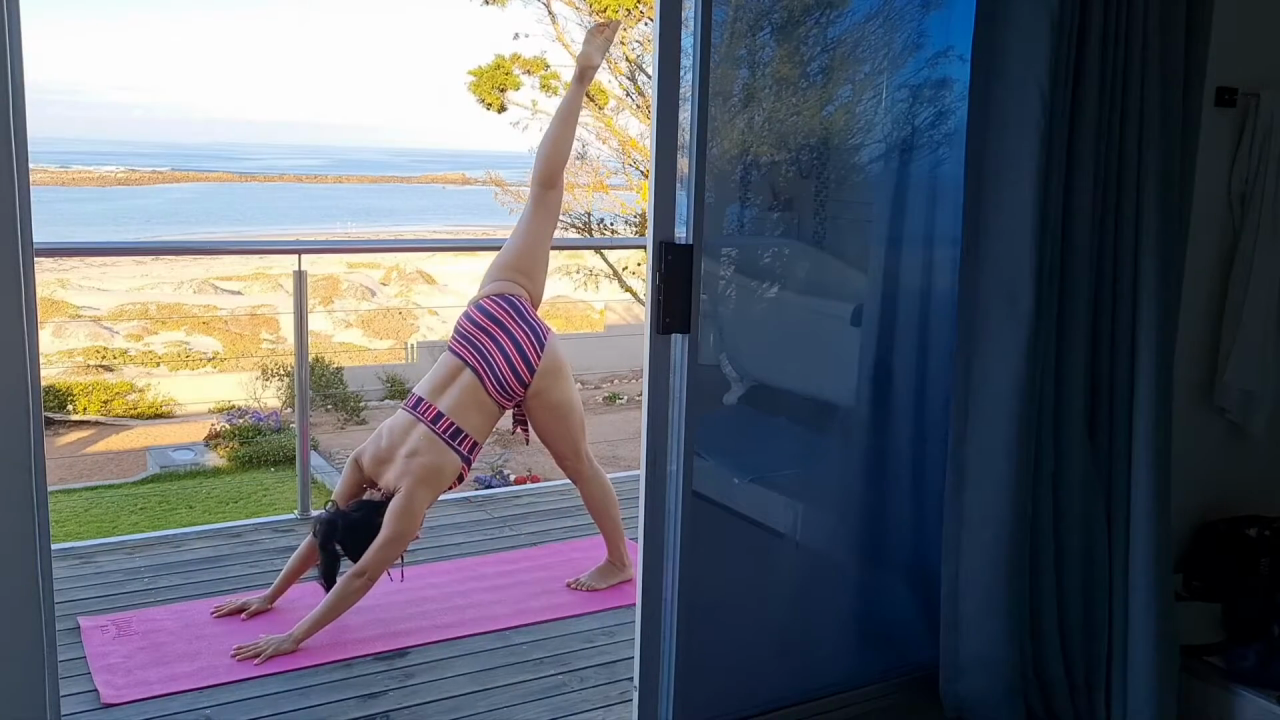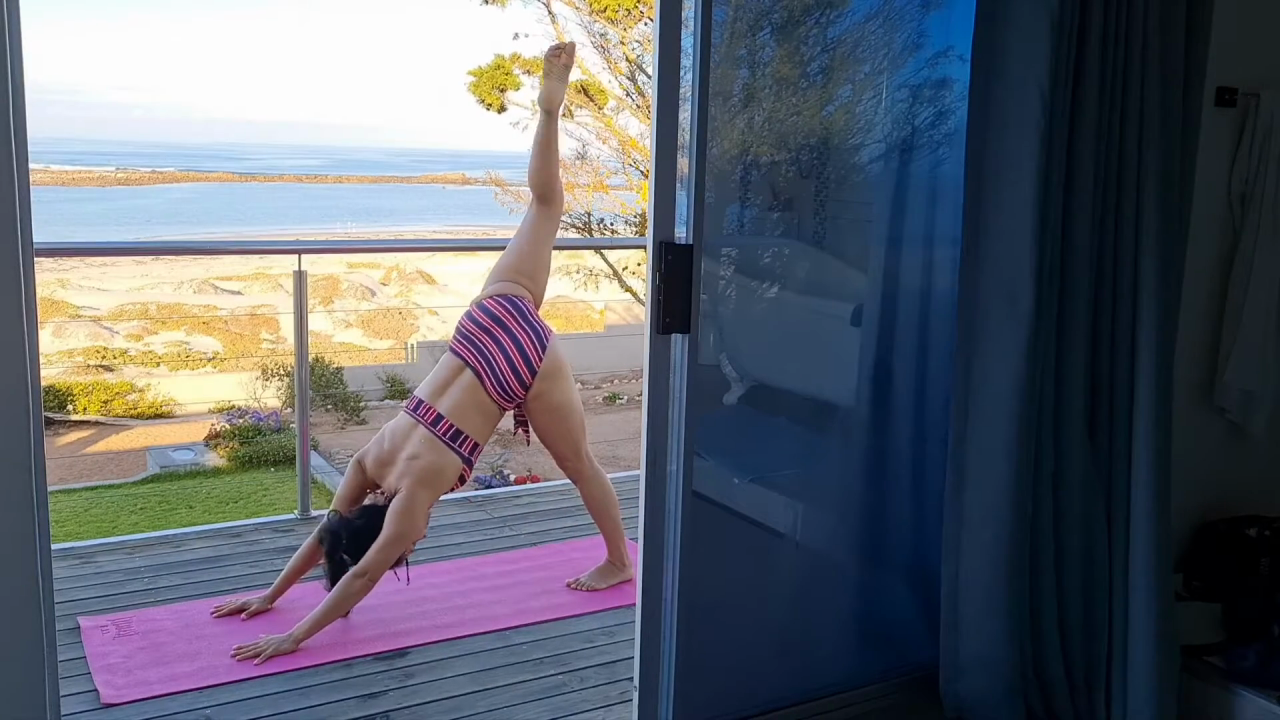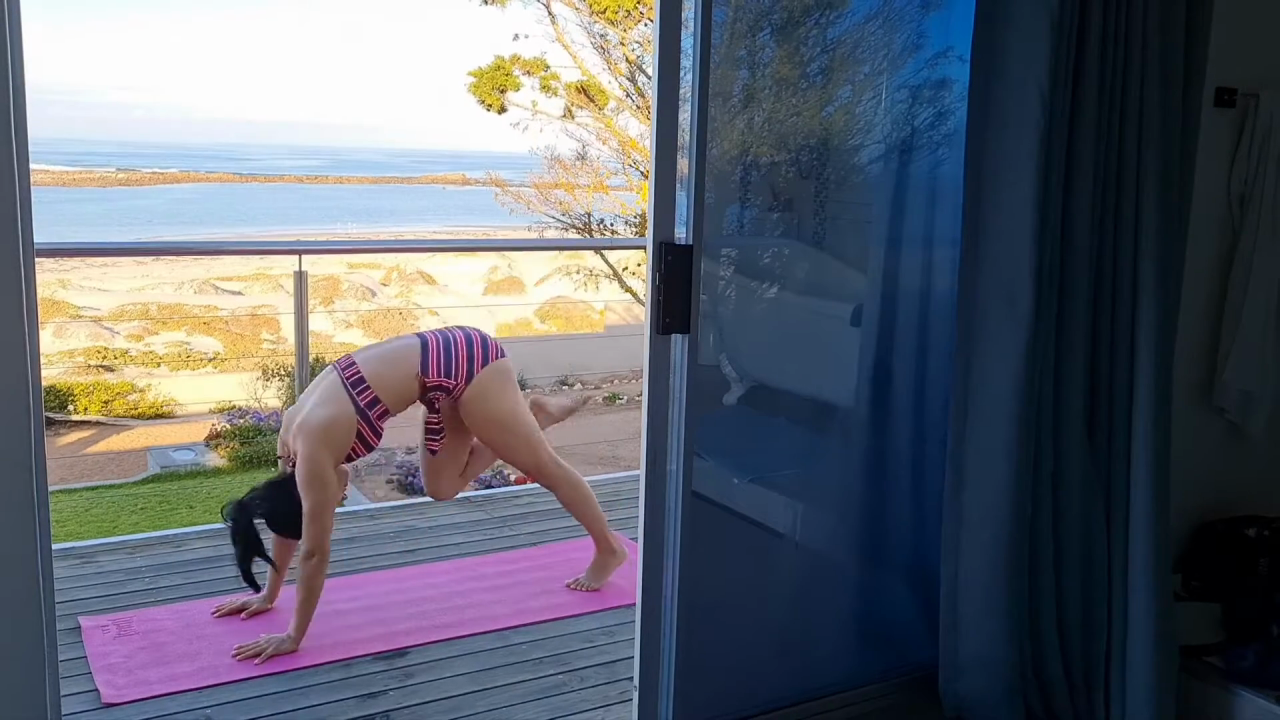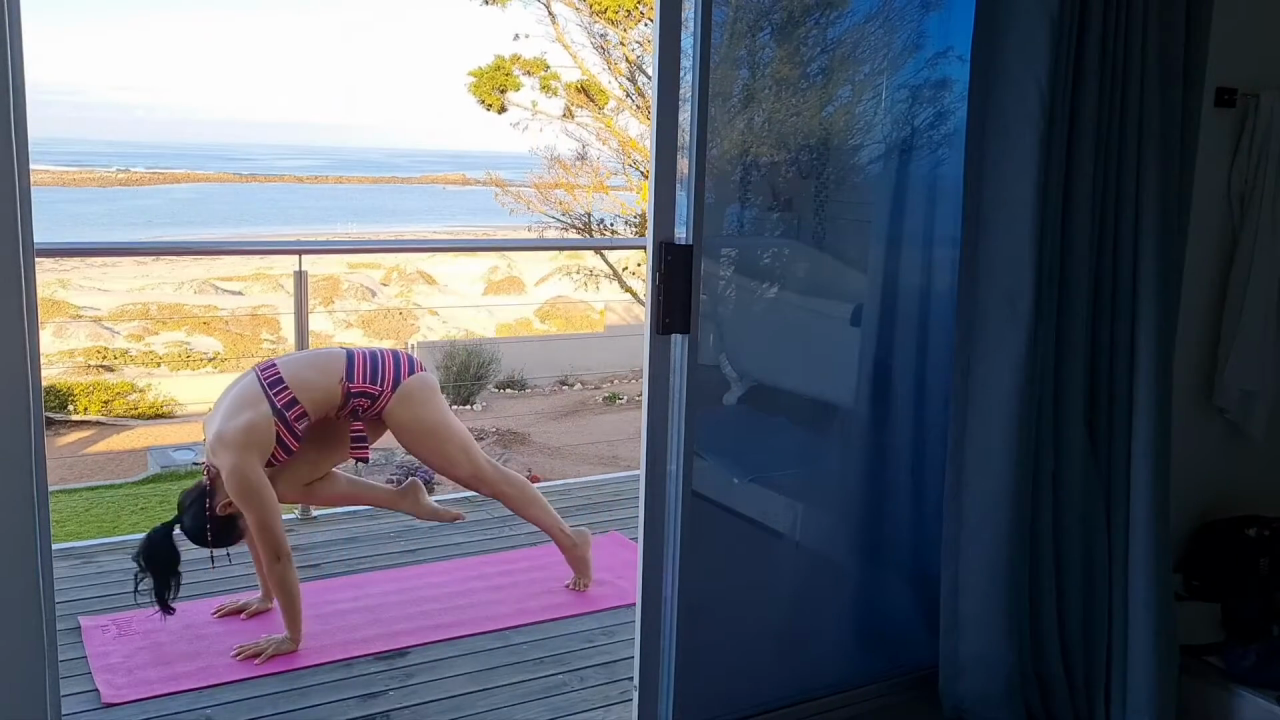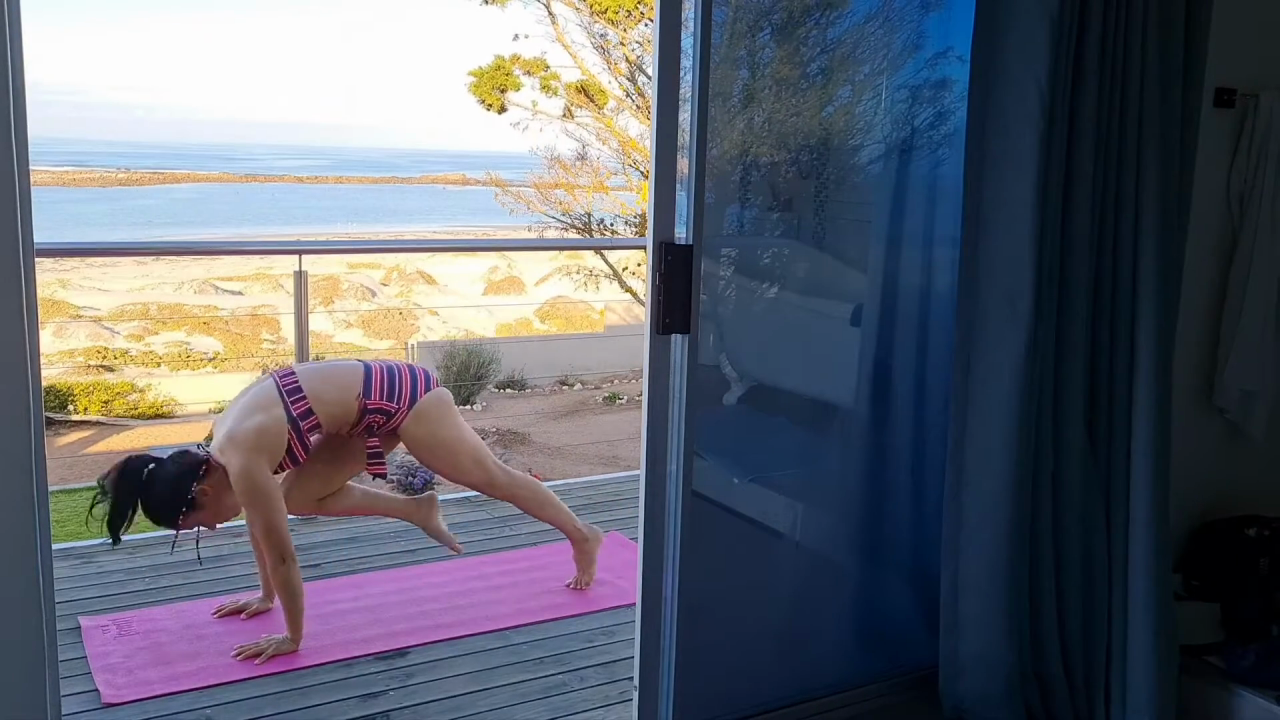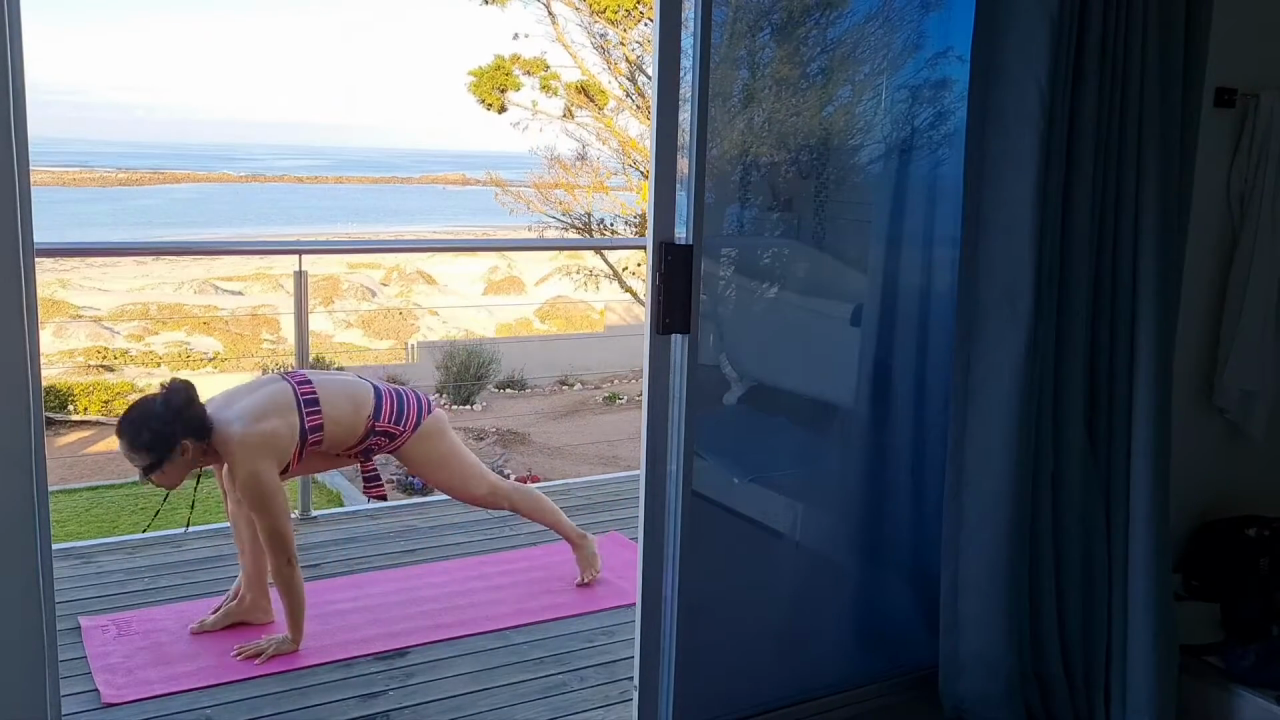
dt=0.3s
person 1, frame 1
left shoulder: (411, 487)
right shoulder: (371, 458)
left elbow: (360, 577)
right elbow: (325, 530)
left wrist: (292, 638)
right wrist: (267, 597)
left hip: (518, 351)
right hip: (495, 318)
left knee: (579, 465)
right knee: (543, 190)
left ankle: (621, 564)
right ankle: (581, 78)
person 1, frame 2
left shoulder: (414, 485)
right shoulder: (373, 460)
left elbow: (364, 574)
right elbow: (328, 531)
left wrist: (294, 637)
right wrist: (269, 597)
left hip: (520, 353)
right hip: (494, 322)
left knee: (578, 465)
right knee: (546, 203)
left ankle: (618, 563)
right ankle: (551, 105)
person 1, frame 3
left shoulder: (312, 452)
right shoulder: (293, 433)
left elbow: (313, 552)
right elbow: (292, 530)
left wrist: (295, 637)
right wrist: (267, 595)
left hip: (458, 360)
right hip: (442, 358)
left knee: (540, 466)
right knee: (443, 488)
left ankle: (609, 549)
right ankle: (533, 411)
person 1, frame 4
left shoulder: (234, 462)
right shoulder: (219, 440)
left elbow: (276, 552)
right elbow: (255, 524)
left wrist: (292, 637)
right wrist: (265, 595)
left hip: (383, 381)
right hip: (364, 385)
left knee: (479, 474)
right knee: (287, 483)
left ankle: (571, 541)
right ankle: (403, 497)
person 1, frame 5
left shoulder: (241, 459)
right shoulder: (220, 451)
left elbow: (279, 551)
right elbow: (261, 522)
left wrist: (292, 637)
right wrist: (270, 595)
left hip: (398, 394)
right hip: (371, 392)
left knee: (491, 477)
right knee: (306, 497)
left ankle: (581, 538)
right ankle: (417, 510)
person 1, frame 6
left shoulder: (244, 450)
right shoulder: (207, 420)
left elbow: (283, 553)
right elbow: (236, 498)
left wrist: (293, 635)
right wrist: (248, 579)
left hip: (395, 417)
right hip: (355, 414)
left knee: (488, 490)
left ankle: (578, 539)
right ankle: (252, 601)
